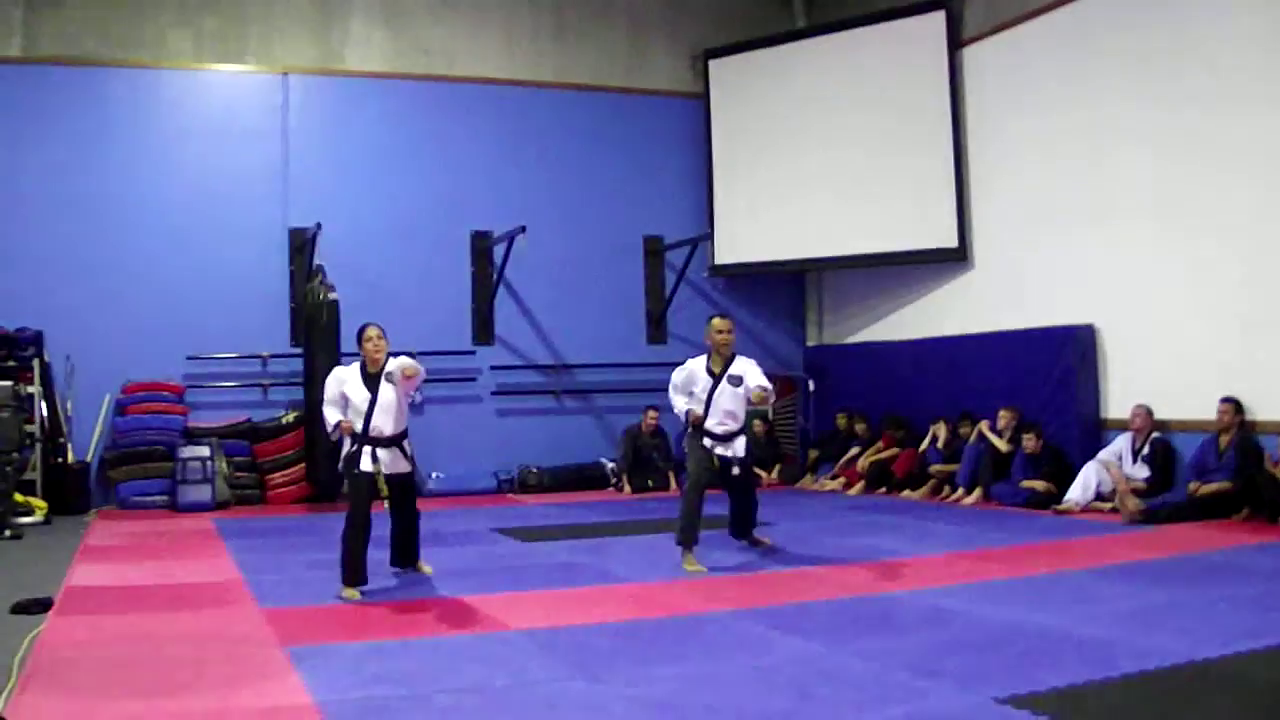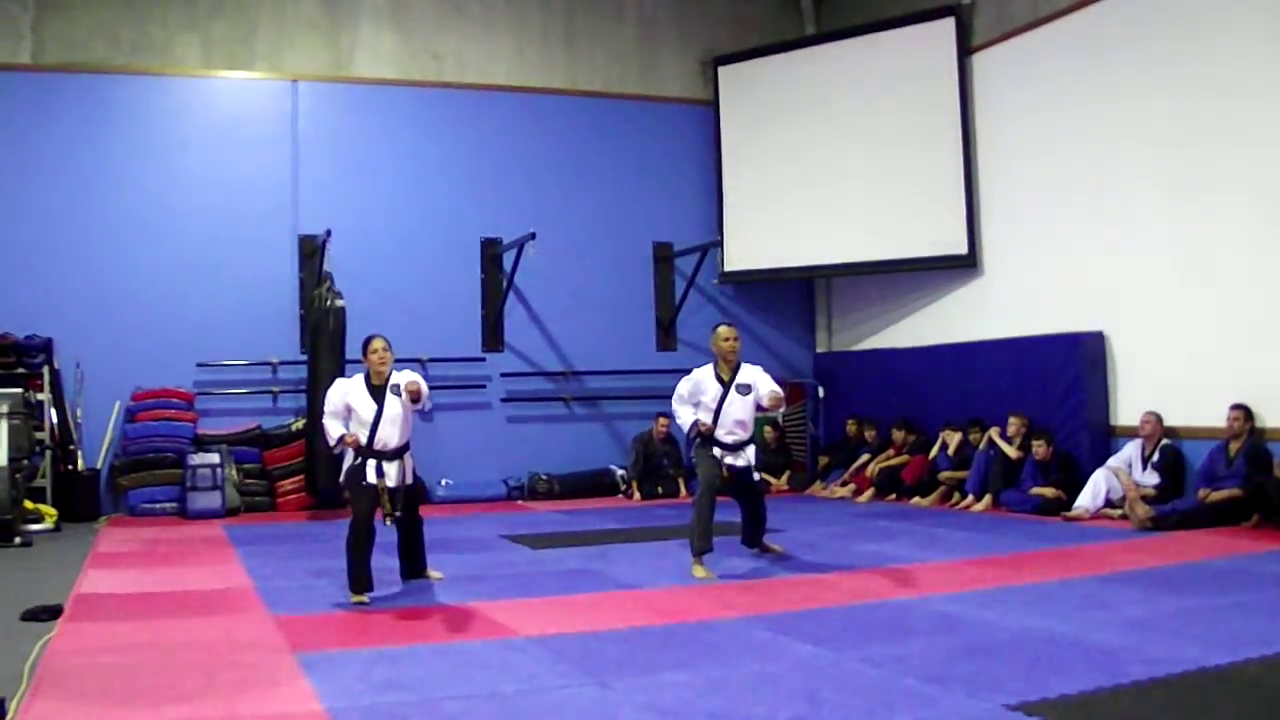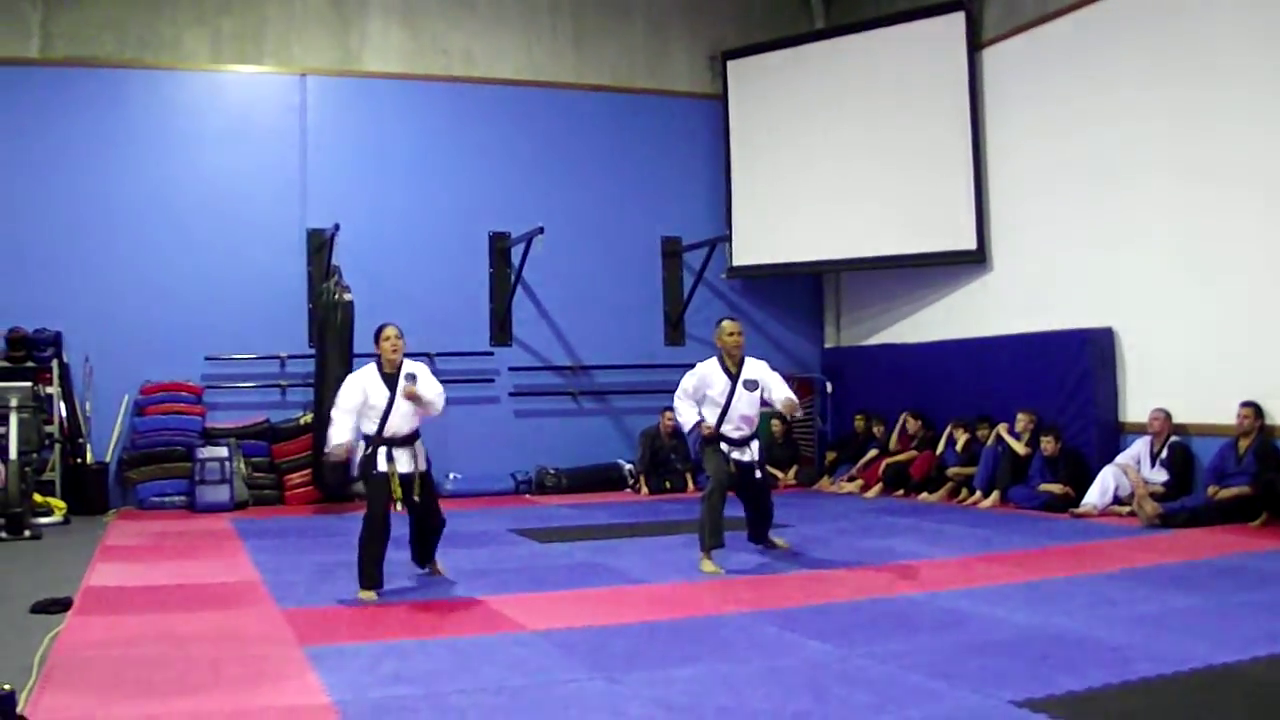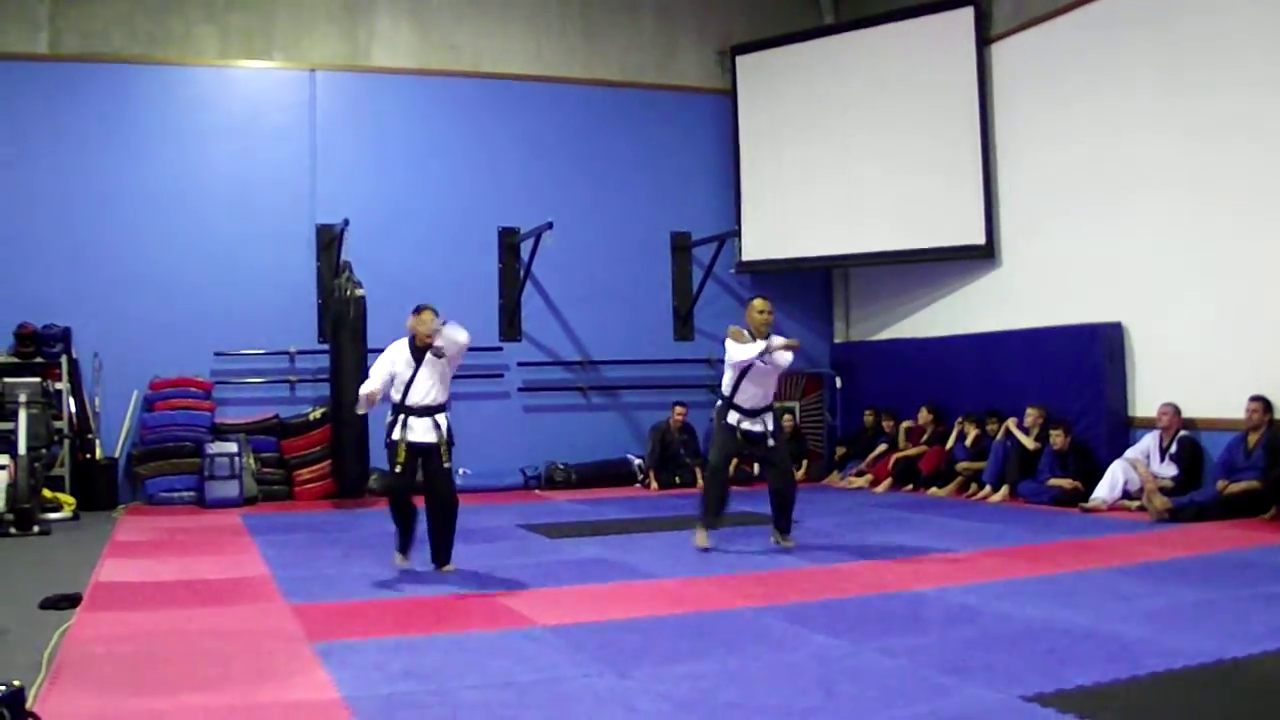
dt=0.5s
person 1, frame 1
left shoulder: (398, 368)
right shoulder: (345, 375)
left elbow: (411, 378)
right elbow: (331, 404)
left wrist: (411, 372)
right wrist: (338, 423)
left hip: (395, 453)
right hip: (361, 454)
left knee: (406, 510)
right knee: (358, 514)
left ankle: (409, 559)
right ankle: (351, 581)
person 1, frame 2
left shoulder: (404, 381)
right shoulder: (349, 387)
left elbow: (419, 398)
right elbow: (331, 416)
left wrist: (416, 392)
right wrist: (341, 437)
left hip: (398, 464)
right hip: (363, 466)
left knee: (409, 519)
right knee: (362, 522)
left ankle: (416, 568)
right ankle: (358, 587)
person 1, frame 3
left shoulder: (416, 370)
right shoulder: (362, 377)
left elbow: (435, 403)
right elbow: (345, 410)
left wrist: (420, 396)
right wrist: (341, 441)
left hip: (410, 453)
right hip: (377, 456)
left knee: (429, 514)
right knee: (377, 517)
left ankle: (426, 559)
right ankle: (368, 583)
person 1, frame 4
left shoulder: (446, 347)
right shoulder: (397, 349)
left elbow: (460, 340)
right elbow: (378, 376)
left wrist: (438, 329)
right wrist: (368, 394)
left hip: (435, 427)
right hip: (403, 427)
left knee: (442, 494)
right knee: (399, 489)
left ankle: (442, 558)
right ankle: (404, 545)
person 2, frame 1
left shoulder: (745, 366)
right shoulder: (693, 367)
left elbow: (759, 384)
right elbow: (676, 391)
left wrist: (762, 393)
right wrist: (687, 412)
left hip: (733, 443)
right hip: (702, 440)
left knee: (745, 493)
right knee: (694, 486)
left ankle: (747, 534)
right ankle: (687, 552)
person 2, frame 2
left shoulder: (753, 373)
right shoulder: (699, 377)
left elbow: (769, 391)
right elbow: (680, 402)
left wrist: (775, 398)
right wrist: (694, 424)
left hip: (742, 452)
right hip: (710, 449)
left knee: (754, 501)
right knee: (705, 493)
left ankle: (757, 541)
right ankle: (698, 559)
person 2, frame 3
left shoulder: (758, 368)
right shoulder: (704, 371)
left elbow: (777, 389)
right elbow: (682, 398)
left wrist: (788, 402)
right wrist: (697, 424)
left hip: (747, 446)
right hip: (716, 445)
left knee: (760, 499)
right knee: (716, 487)
left ankle: (762, 537)
right ankle: (706, 555)
person 2, frame 4
left shoulder: (775, 340)
right shoulder: (735, 340)
left elbow: (782, 361)
right elbow: (742, 356)
left wrist: (748, 341)
right wrist: (772, 346)
left hip: (763, 420)
right hip: (731, 417)
left knee: (782, 477)
right knee: (717, 468)
left ankle: (781, 531)
right ankle: (705, 526)
